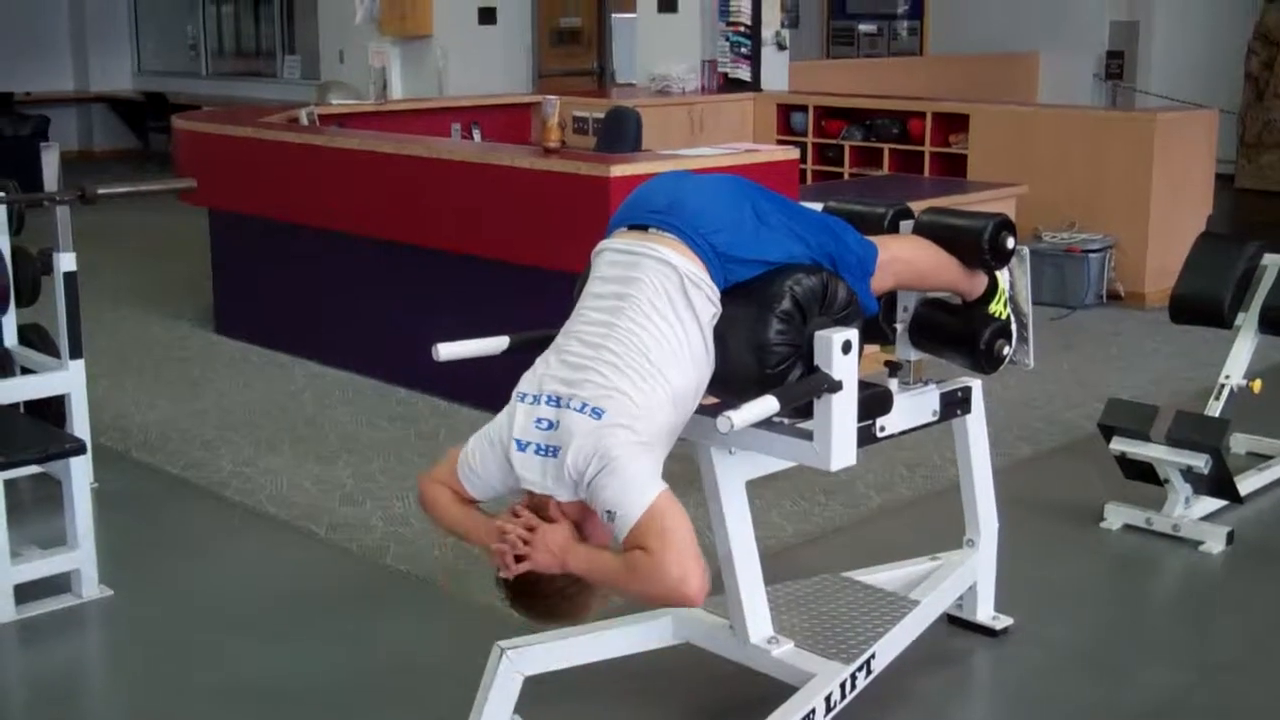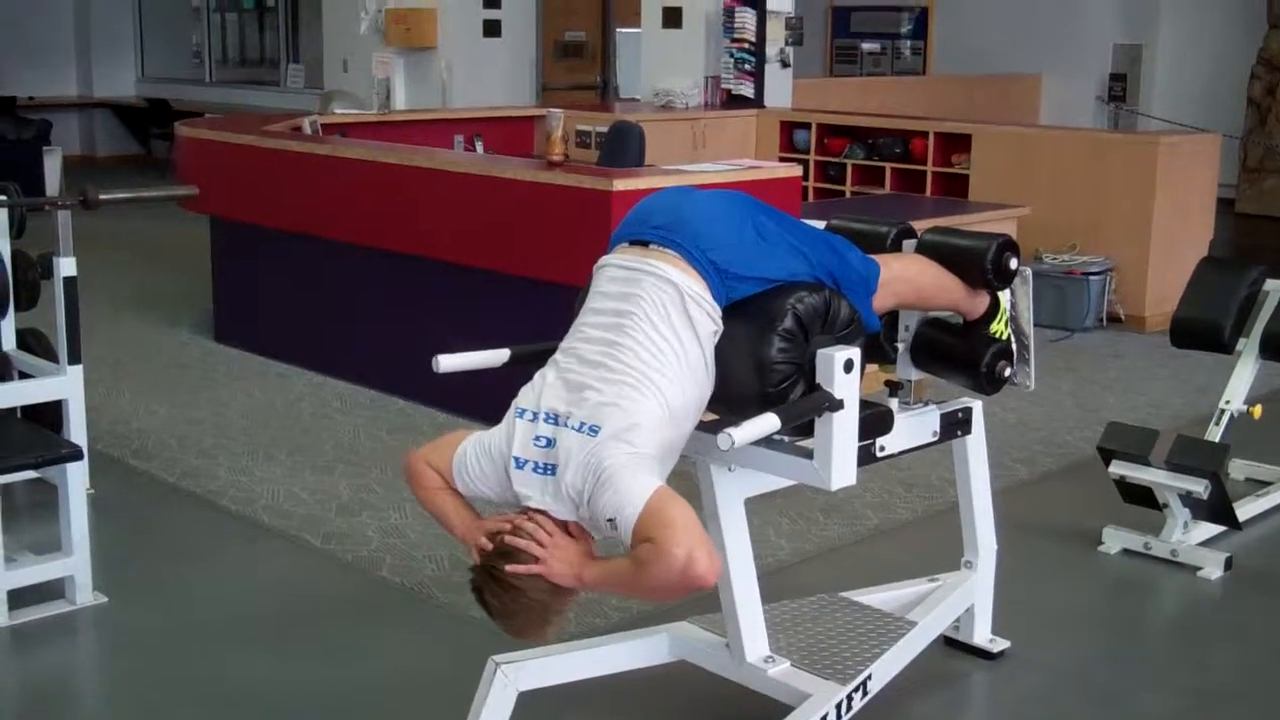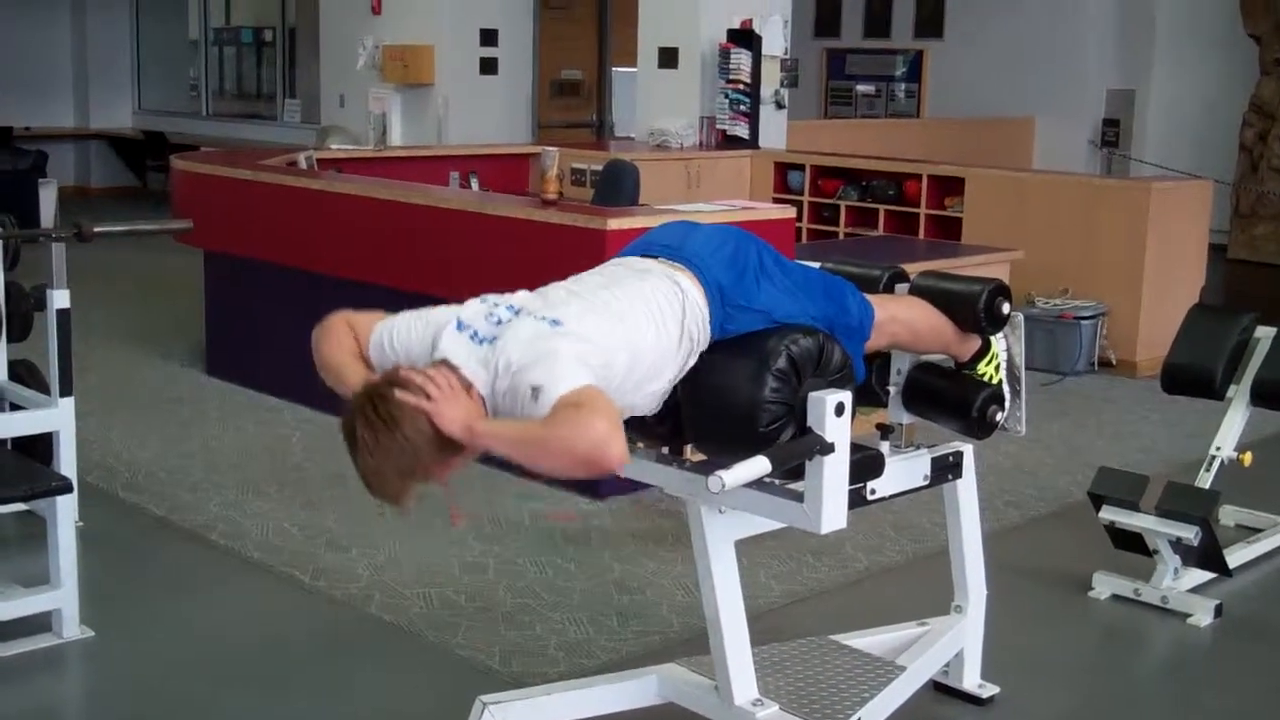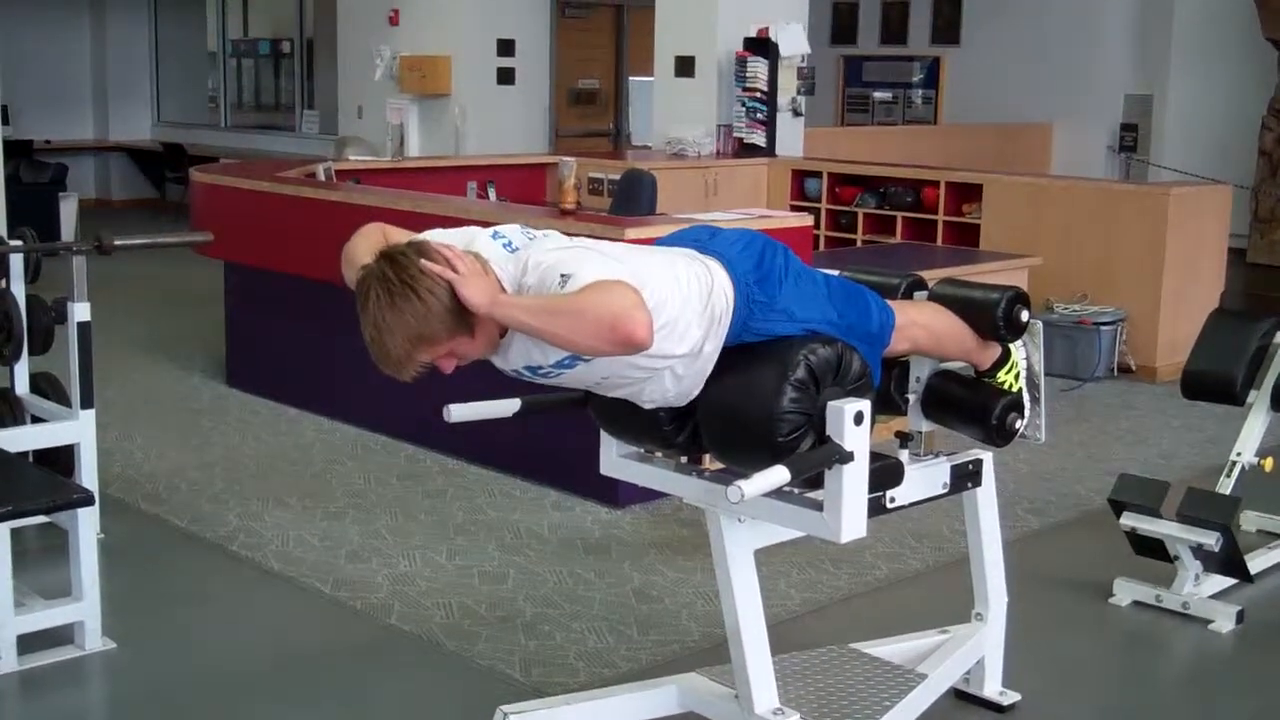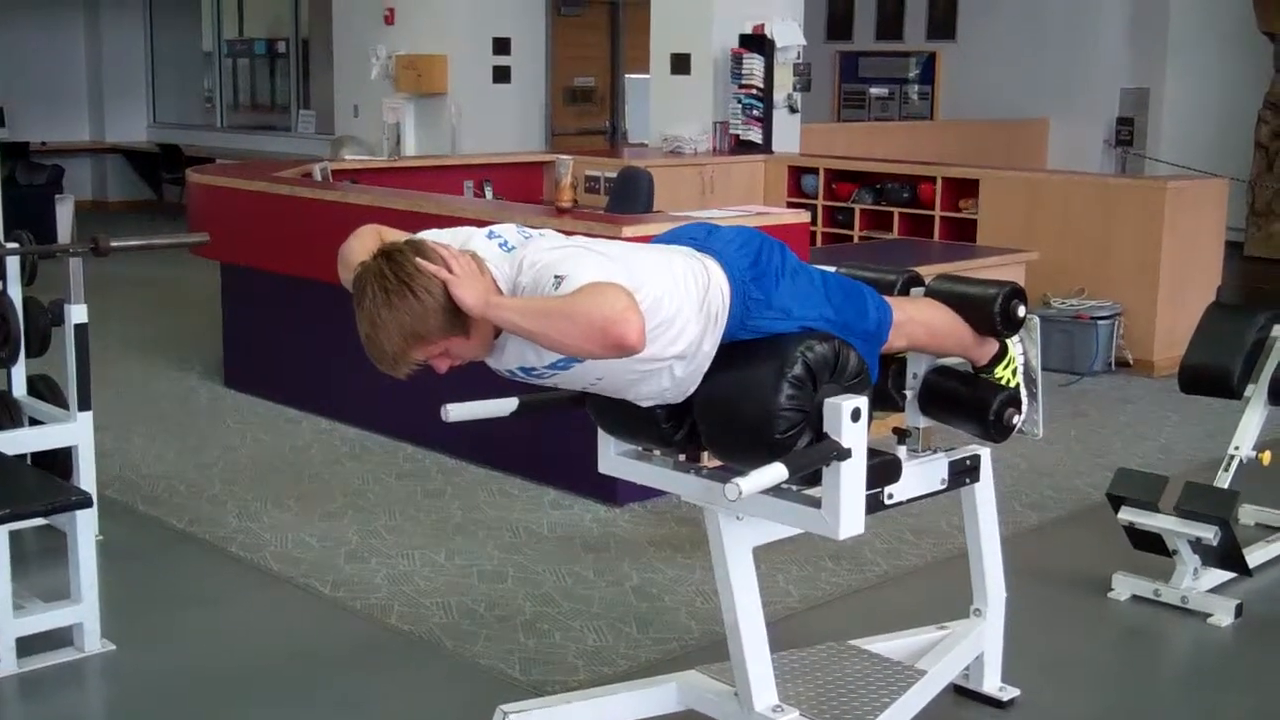
dt=1s
person 1, frame 1
left shoulder: (608, 461)
right shoulder: (512, 439)
left elbow: (684, 582)
right elbow: (434, 489)
left wrist: (571, 557)
right wrist: (493, 537)
left hip: (708, 231)
right hip: (642, 216)
left knee: (871, 270)
left ankle: (981, 288)
person 1, frame 2
left shoulder: (605, 475)
right shoulder: (508, 453)
left elbow: (693, 566)
right elbow: (420, 466)
left wrist: (587, 572)
right wrist: (474, 535)
left hip: (710, 247)
right hip: (646, 229)
left knee: (873, 288)
left ankle: (983, 306)
person 1, frame 3
left shoulder: (532, 371)
right shoulder: (435, 339)
left elbow: (605, 449)
right elbow: (334, 330)
left wrist: (478, 423)
right wrist: (369, 397)
left hip: (715, 288)
right hip: (651, 261)
left knee: (861, 326)
left ankle: (973, 349)
person 1, frame 4
left shoulder: (548, 275)
right shoulder: (452, 256)
left elbow: (629, 326)
right elbow: (368, 240)
left wrist: (497, 304)
right wrist: (382, 293)
left hip: (742, 286)
right hip: (682, 262)
left knee: (888, 332)
left ankle: (995, 357)
person 1, frame 5
left shoulder: (546, 273)
right shoulder: (448, 254)
left elbow: (620, 328)
right elbow: (362, 240)
left wrist: (489, 303)
right wrist: (379, 293)
left hip: (740, 284)
right hip: (679, 258)
left knee: (885, 326)
left ankle: (993, 353)
